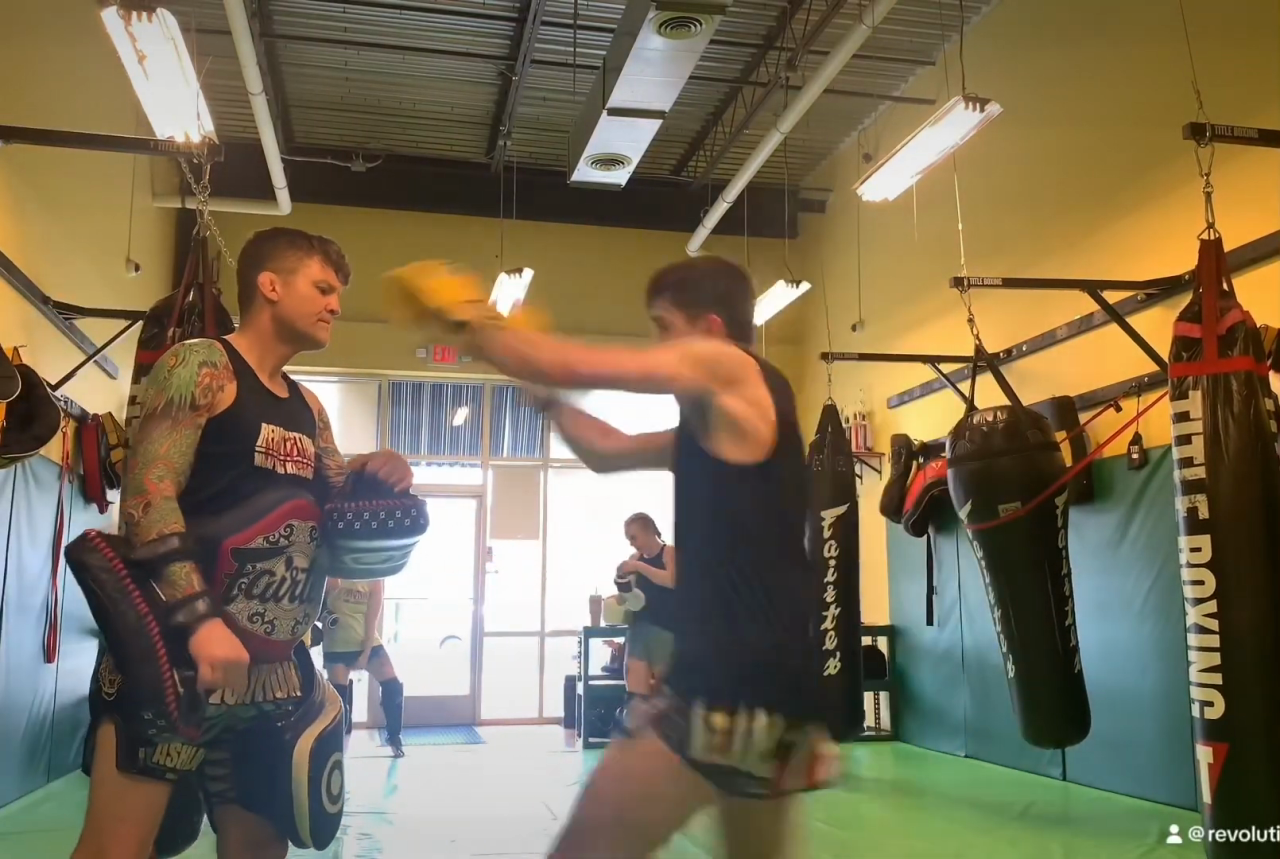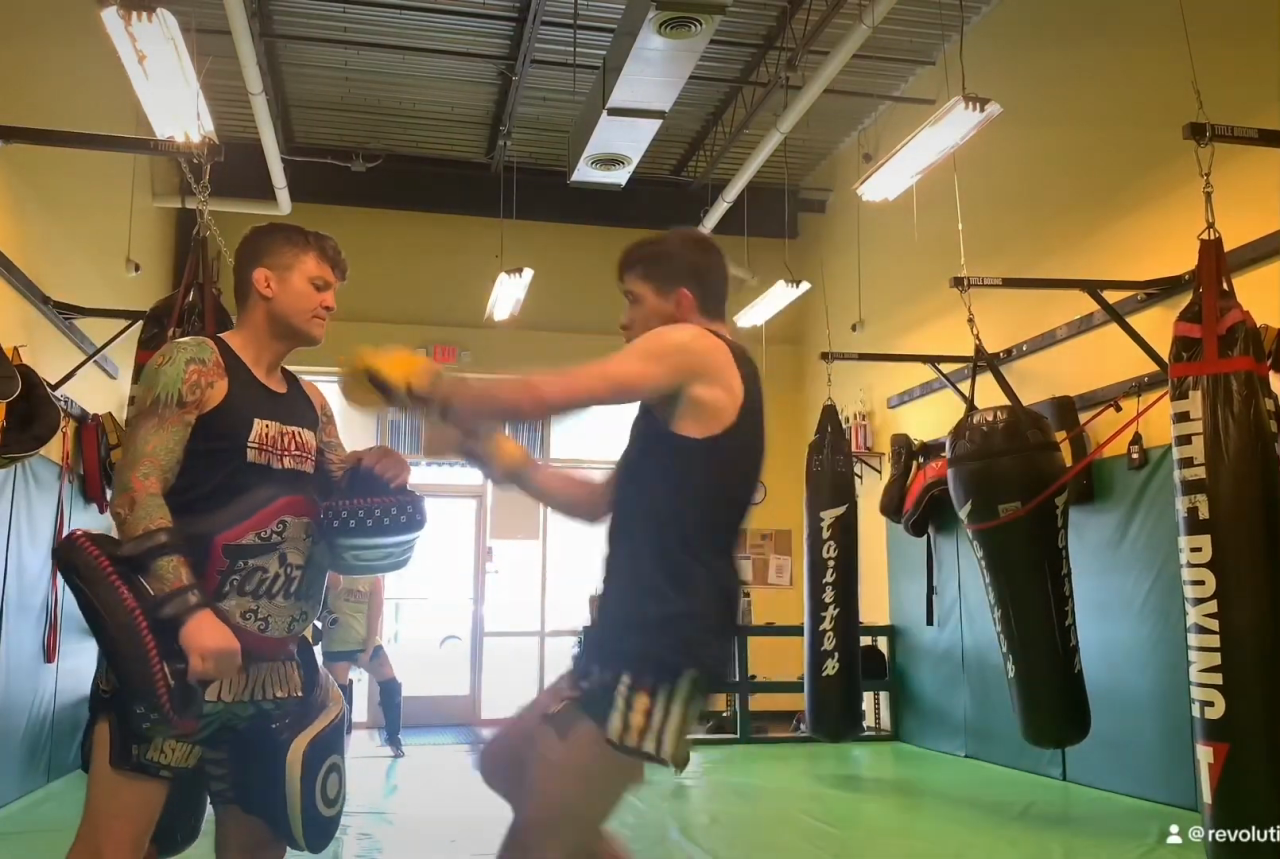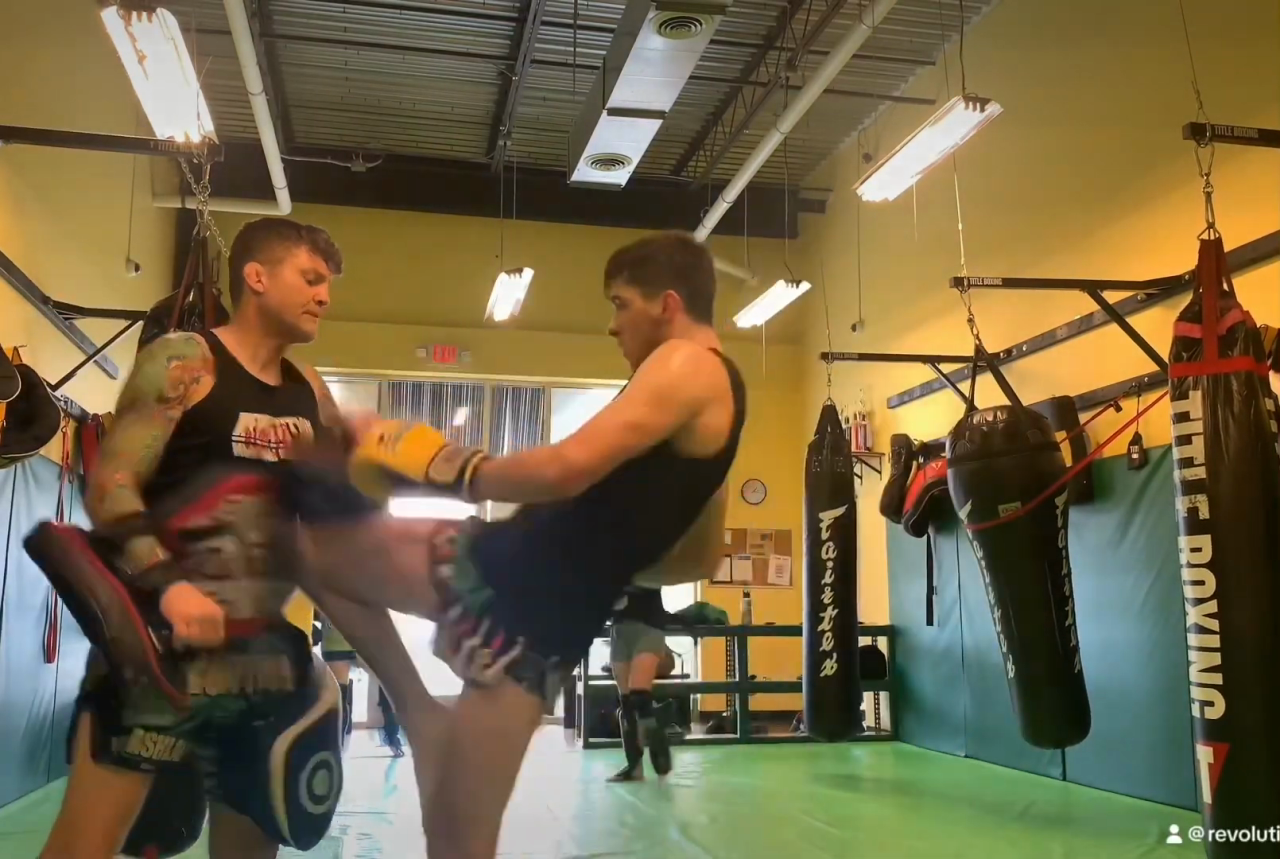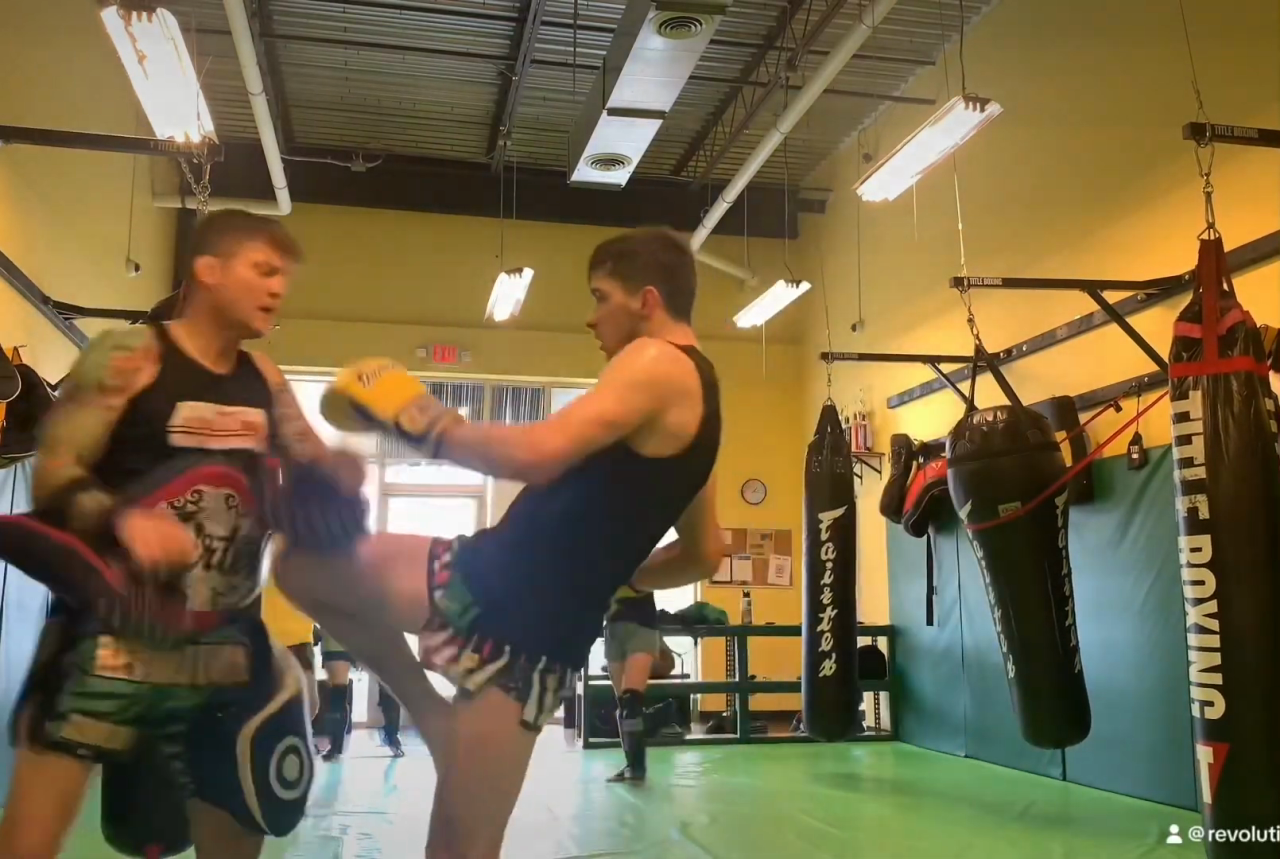
dt=0.1s
person 1, frame 1
left shoulder: (308, 409)
right shoulder: (200, 368)
right elbow: (147, 498)
left wrist: (378, 478)
right wrist: (199, 621)
left hip: (268, 665)
right hip: (176, 649)
person 1, frame 2
left shoulder: (310, 402)
right shoulder: (193, 366)
right elbow: (135, 494)
left wrist: (376, 473)
right wrist: (189, 612)
left hip: (269, 662)
right hip: (172, 645)
person 1, frame 3
left shoulder: (308, 390)
right shoulder: (183, 363)
right elbow: (107, 485)
right wrist: (169, 584)
left hip: (259, 651)
right hip: (164, 639)
person 1, frame 4
left shoulder: (264, 380)
right shoulder: (128, 355)
left elbow: (313, 466)
right elbow: (52, 474)
left wrist: (341, 473)
right wrist: (123, 521)
left hip: (220, 644)
right hip: (115, 633)
person 2, frame 1
left shoulder: (723, 368)
right shoulder: (727, 416)
left elbow: (576, 365)
right elbow: (609, 451)
left wrist: (469, 316)
right wrist: (536, 385)
left hip: (734, 686)
right hip: (779, 679)
person 2, frame 2
left shoulder: (693, 351)
right shoulder: (705, 389)
left elbow: (547, 395)
right elbow: (608, 501)
left wrist: (427, 386)
right wrist: (510, 465)
left hip: (653, 649)
right hip: (659, 636)
right knee: (506, 764)
person 2, frame 3
left shoulder: (688, 368)
right shoulder: (705, 399)
left elbow: (565, 470)
right elbow: (704, 554)
left wrist: (441, 470)
left hip: (523, 602)
right knee: (325, 548)
person 2, frame 4
left shoulder: (658, 364)
right shoulder: (689, 396)
left elbow: (539, 454)
right elbow: (704, 553)
left wrist: (415, 417)
left hip: (521, 623)
right knee: (304, 573)
right ankle: (437, 715)
